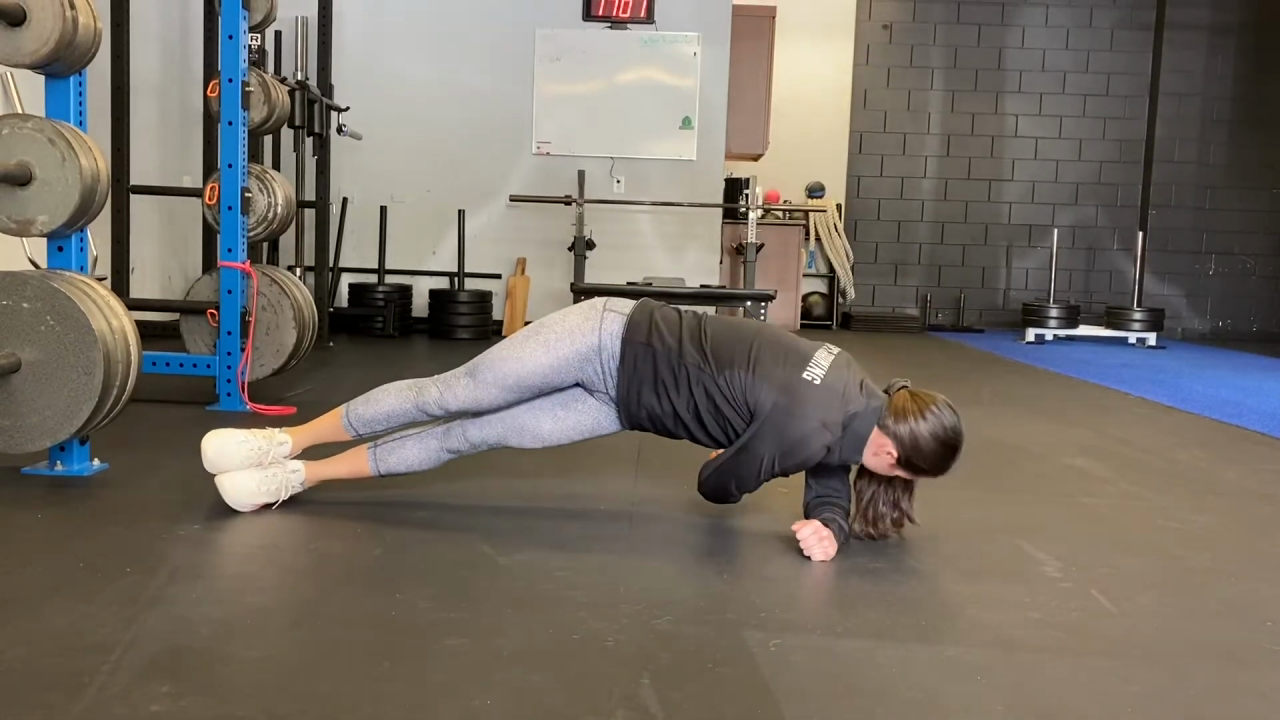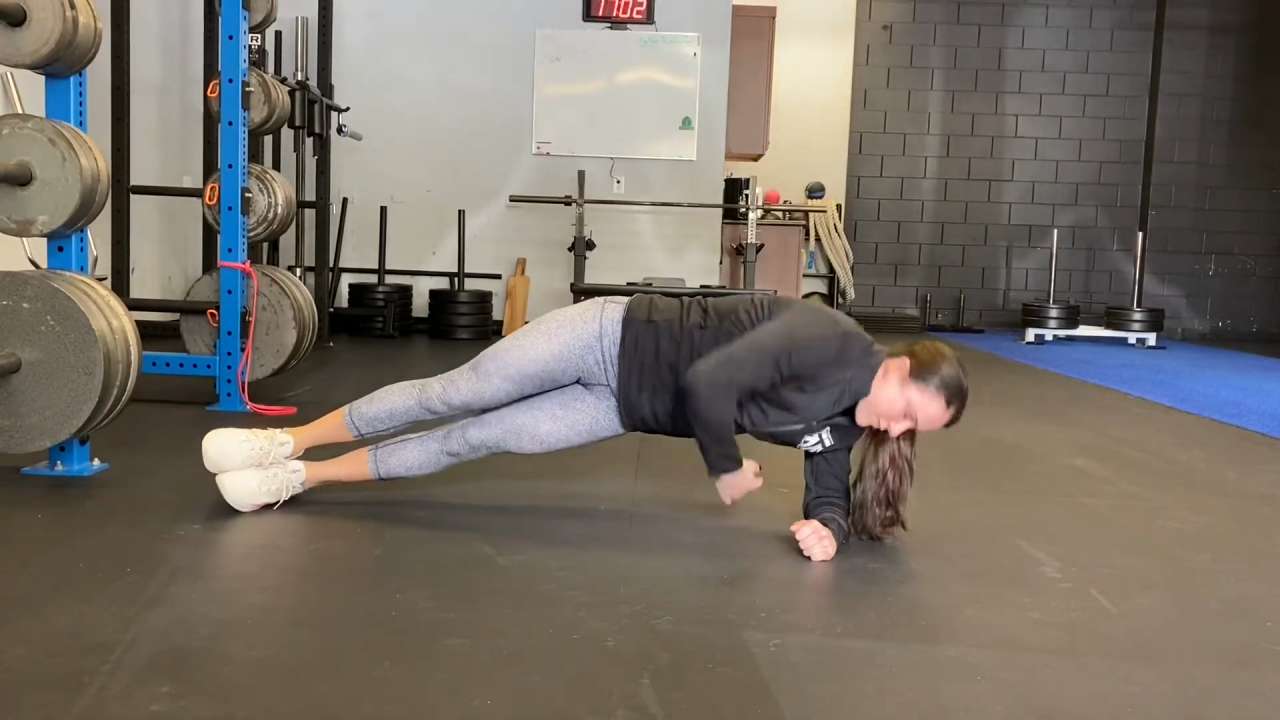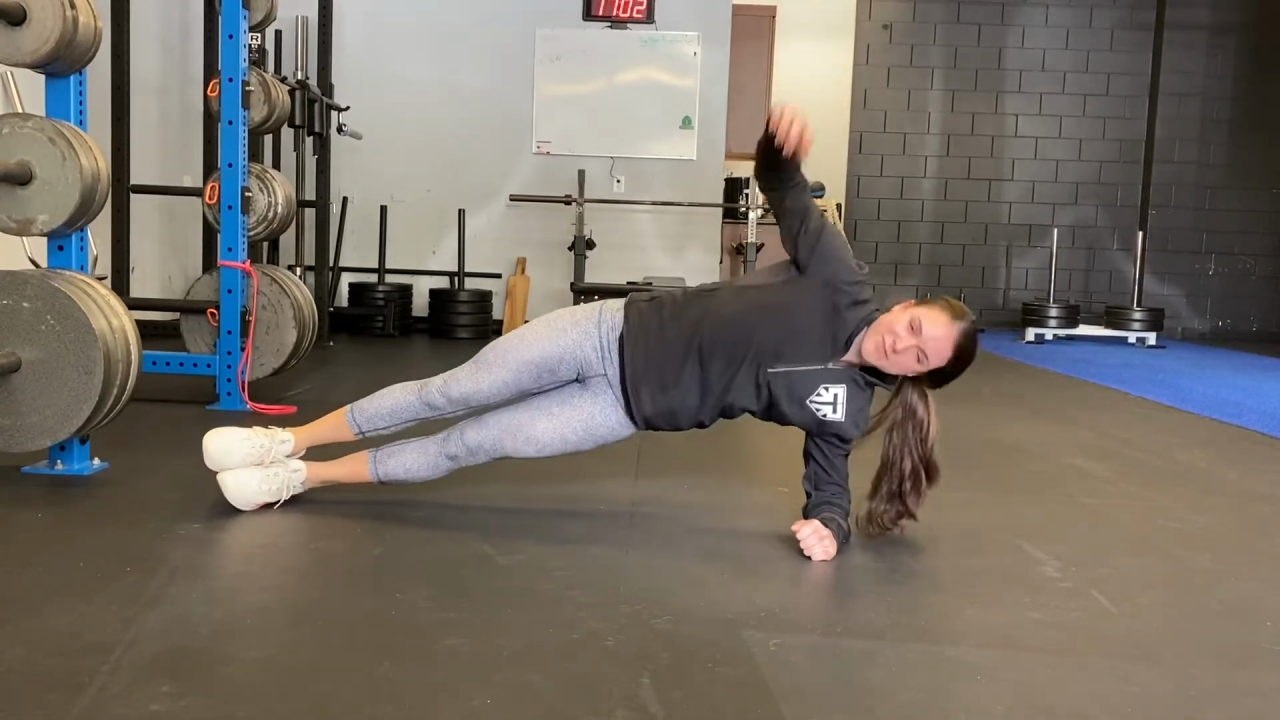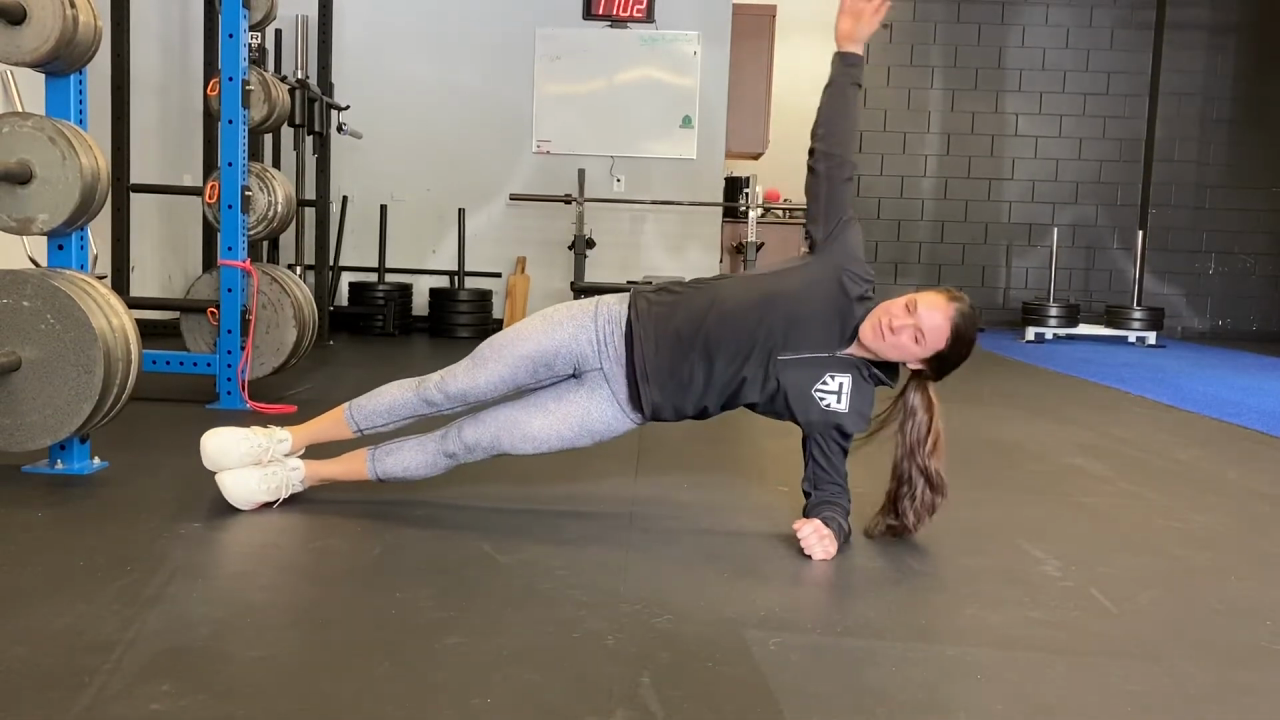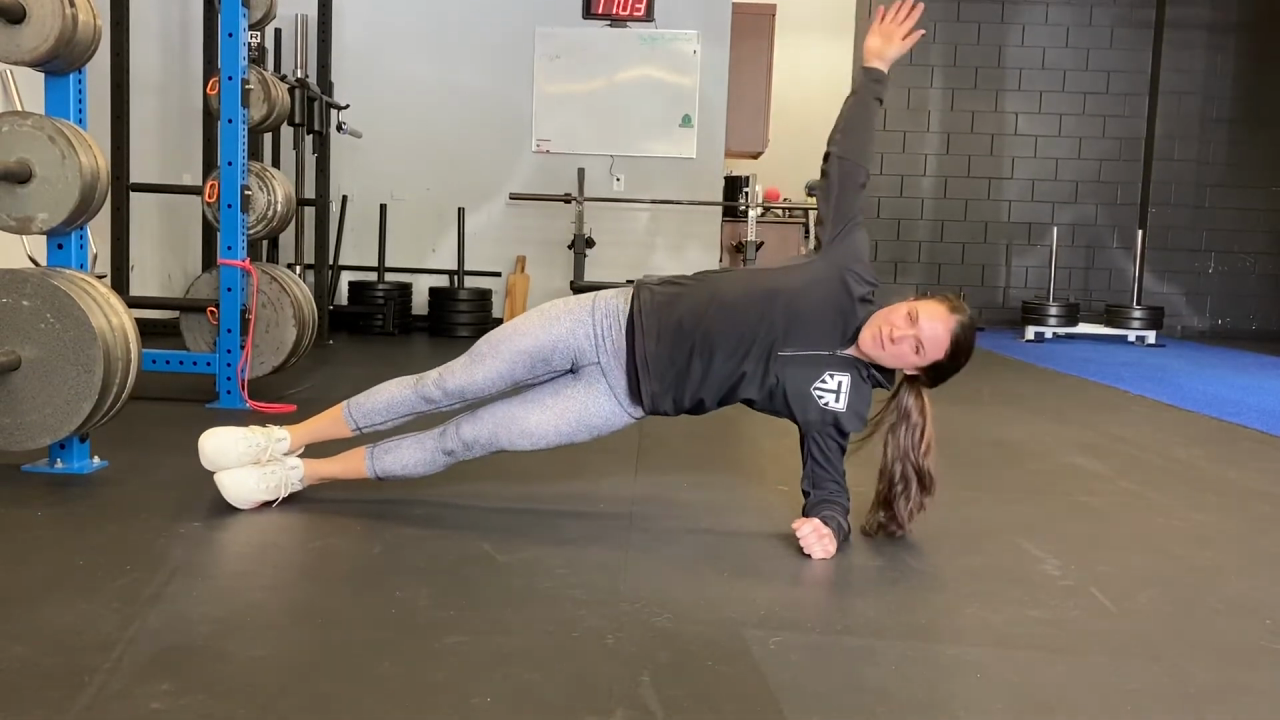
dt=0.4s
person 1, frame 1
left shoulder: (855, 402)
right shoulder: (810, 424)
left elbow: (828, 485)
right elbow: (719, 483)
left wrist: (827, 525)
right wrist: (737, 468)
left hip: (617, 404)
right hip: (613, 342)
left knee: (466, 436)
right knee: (449, 396)
left ankle: (302, 474)
right ankle: (289, 438)
person 1, frame 2
left shoulder: (840, 418)
right shoulder: (835, 341)
left elbow: (828, 477)
right elbow: (707, 380)
left wrist: (825, 524)
right wrist: (728, 470)
left hip: (622, 408)
right hip: (612, 337)
left knee: (469, 440)
right knee: (447, 397)
left ankle: (298, 478)
right ankle: (286, 441)
person 1, frame 3
left shoulder: (843, 405)
right shoulder: (842, 285)
left elbow: (827, 480)
right elbow: (775, 181)
left wrist: (825, 523)
right wrist: (784, 141)
left hip: (630, 405)
right hip: (615, 330)
left knee: (466, 446)
right knee: (445, 397)
left ankle: (299, 479)
right ankle: (287, 443)
person 1, frame 4
left shoulder: (845, 400)
right shoulder: (848, 276)
left elbow: (827, 476)
right elbow: (830, 163)
left wrist: (826, 525)
left hip: (628, 400)
right hip: (613, 326)
left knee: (466, 442)
right knee: (445, 393)
left ankle: (297, 479)
right ankle: (282, 442)
person 1, frame 5
left shoulder: (839, 399)
right shoulder: (850, 277)
left elbow: (825, 472)
right elbow: (844, 165)
left wrist: (826, 522)
right wrist: (874, 68)
left hip: (628, 392)
right hip: (616, 320)
left knee: (465, 437)
right knee: (445, 387)
left ankle: (297, 476)
right ankle: (284, 438)
